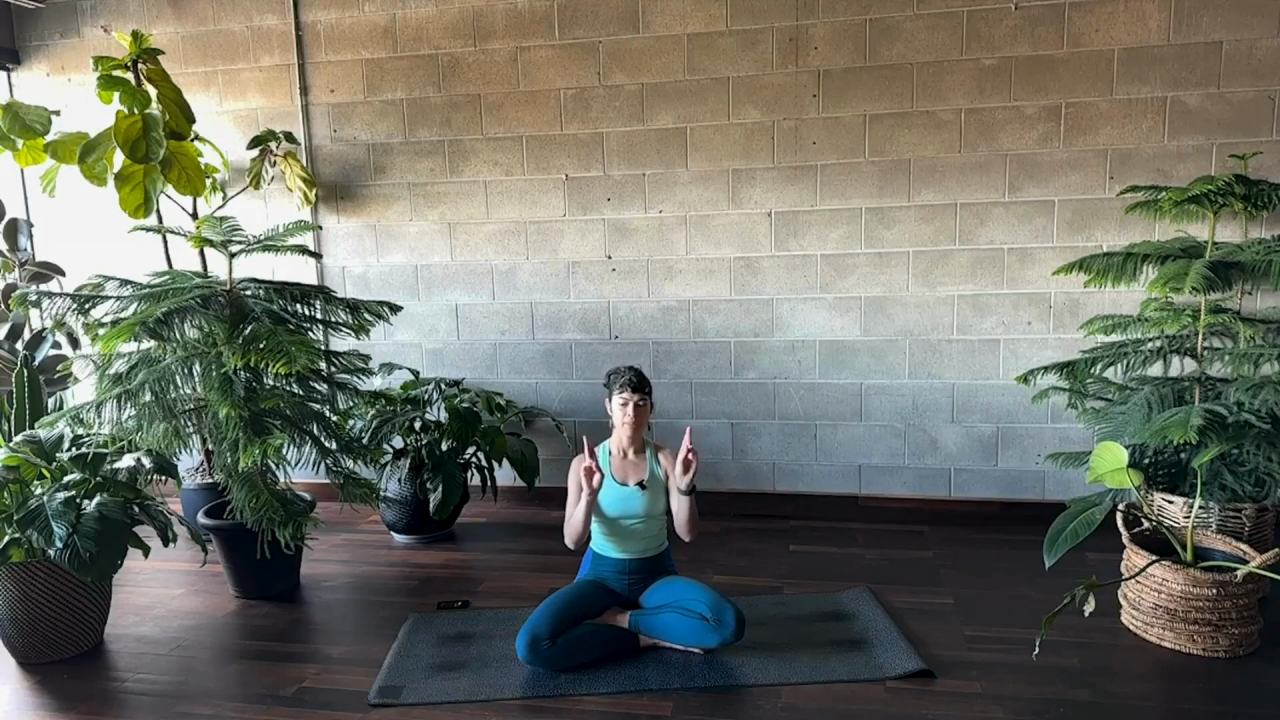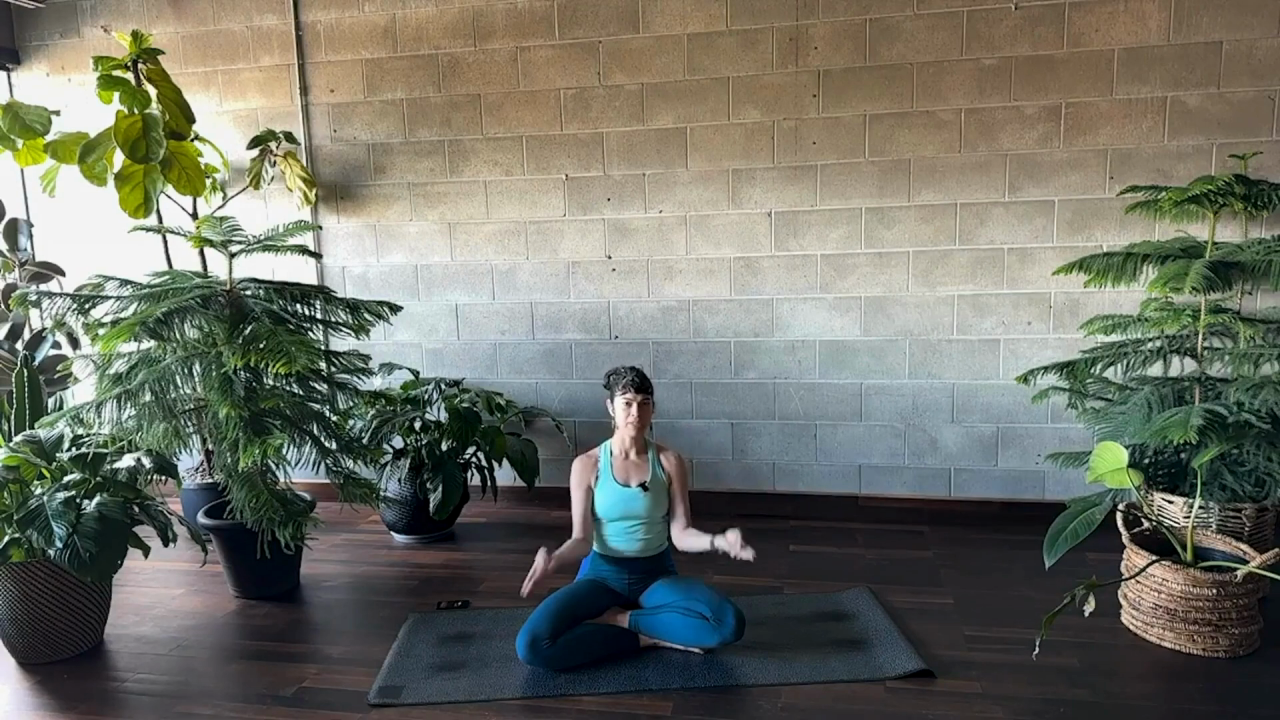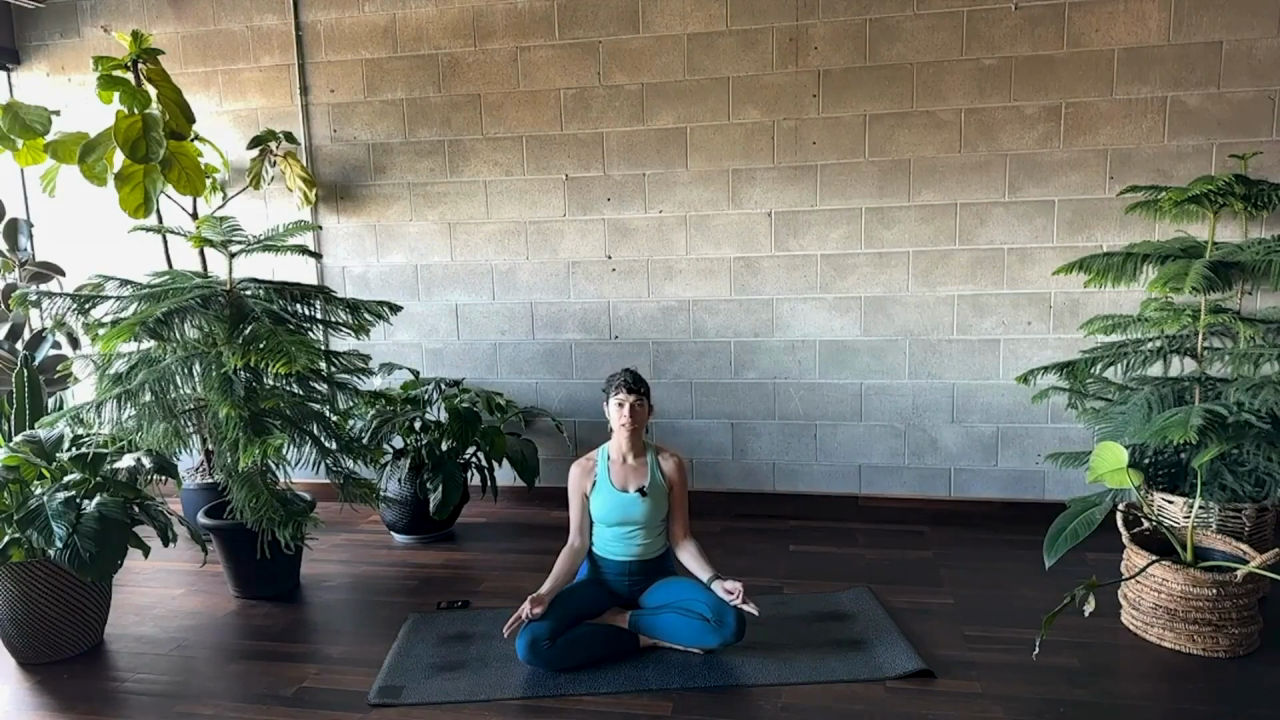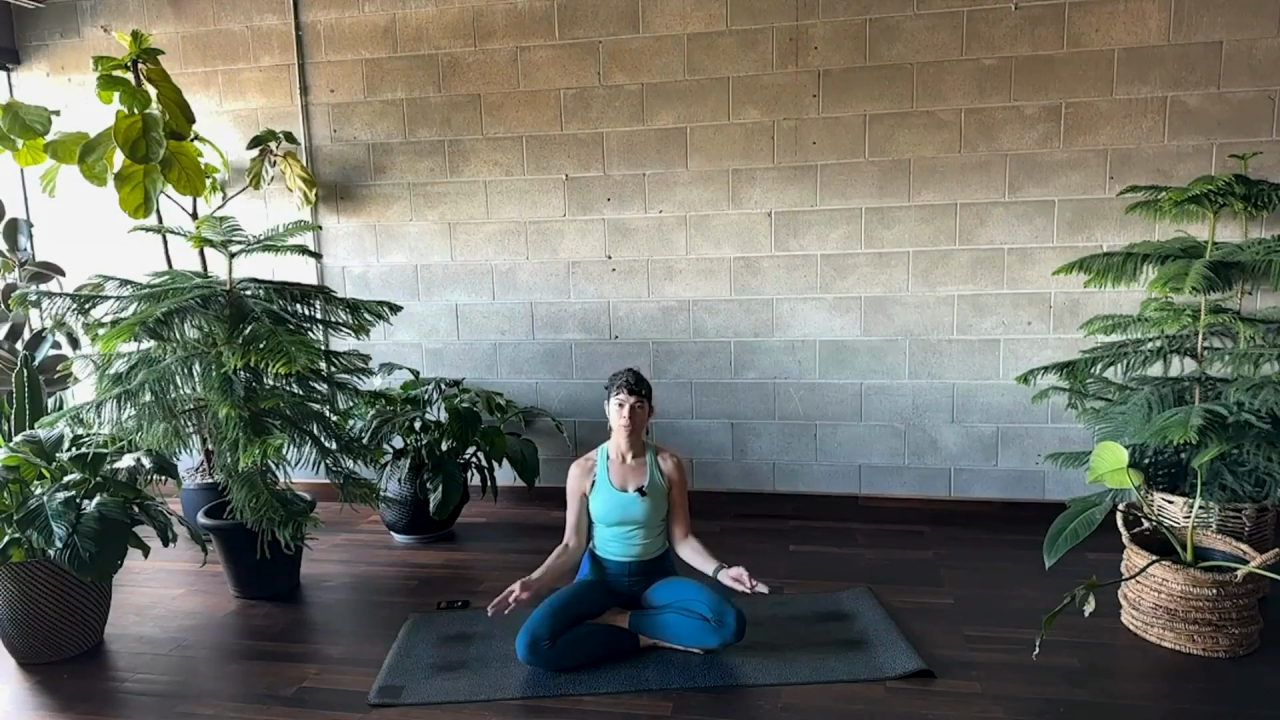
dt=0.4s
person 1, frame 1
left shoulder: (667, 459)
right shoulder: (585, 463)
left elbow: (687, 533)
right elbow: (572, 540)
left wrist: (685, 485)
right wrist: (589, 495)
left hip: (655, 574)
right hip: (602, 574)
left knee: (729, 623)
right knee: (531, 646)
left ankle: (618, 620)
right ankle: (647, 637)
person 1, frame 2
left shoulder: (668, 461)
right shoulder: (587, 465)
left elbow: (680, 534)
right elbow: (582, 539)
left wrist: (717, 541)
right wrist: (555, 560)
left hip: (656, 575)
right hip: (602, 576)
left knee: (727, 623)
right knee: (532, 647)
left ankle: (618, 621)
right ankle: (646, 637)
person 1, frame 3
left shoulder: (669, 465)
right shoulder: (584, 469)
left elbow: (680, 539)
right elbow: (577, 544)
left wrist: (714, 581)
right wrist: (545, 594)
left hip: (655, 576)
right hip: (601, 577)
left knee: (729, 624)
right knee: (531, 646)
left ankle: (619, 621)
right ankle: (646, 637)
person 1, frame 4
left shoulder: (668, 465)
right shoulder: (584, 469)
left elbow: (681, 538)
right elbow: (572, 544)
left wrist: (720, 571)
right wrist: (534, 583)
left hip: (655, 577)
right hip: (601, 577)
left knee: (728, 624)
right knee: (532, 647)
left ankle: (620, 621)
right ankle: (649, 637)
